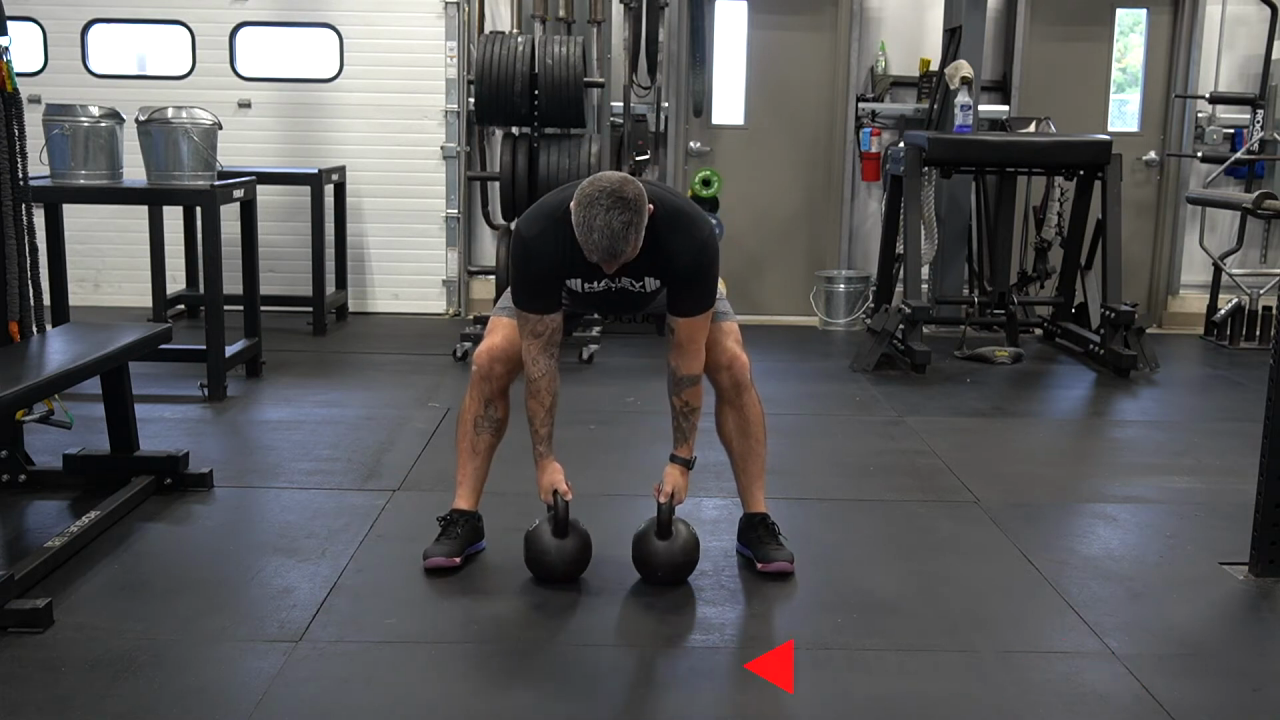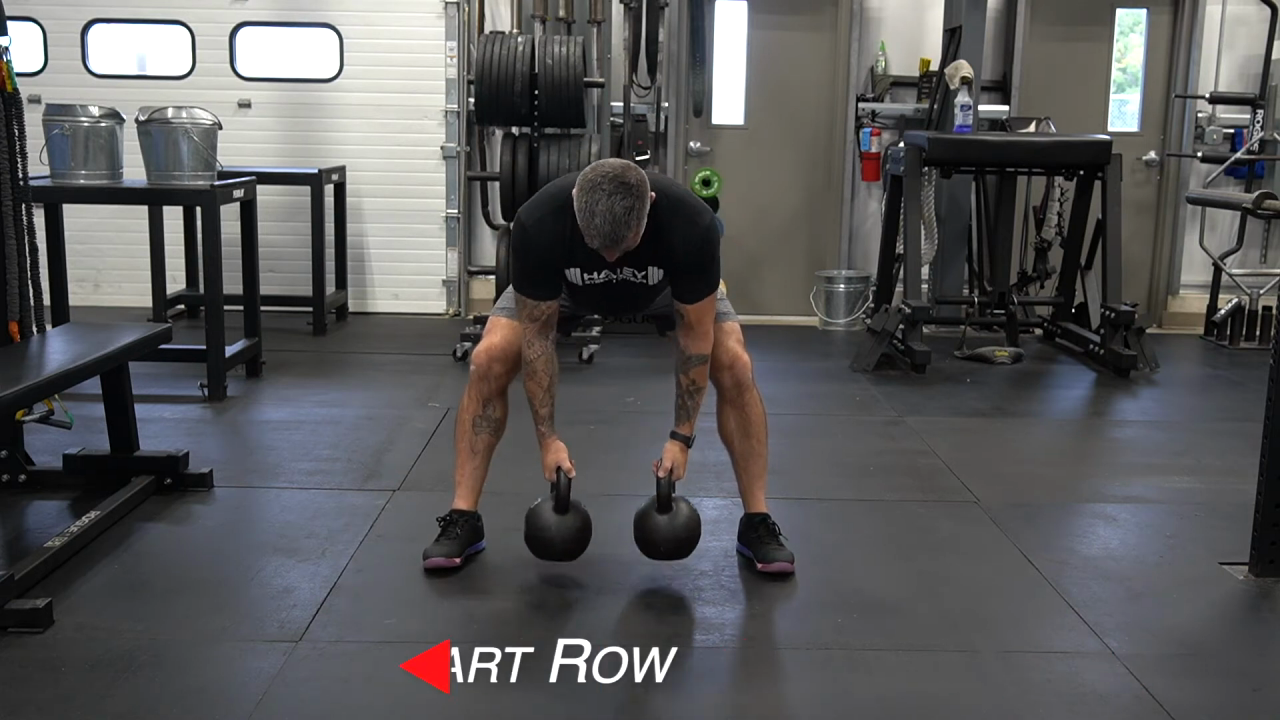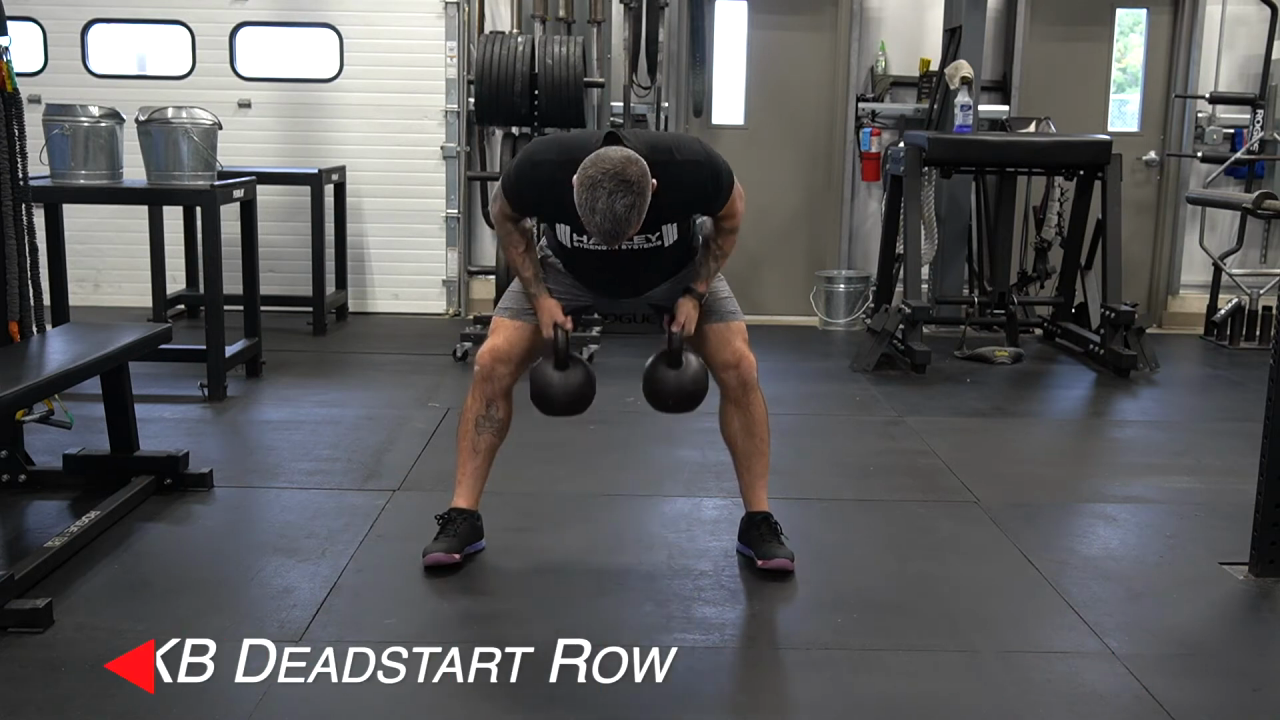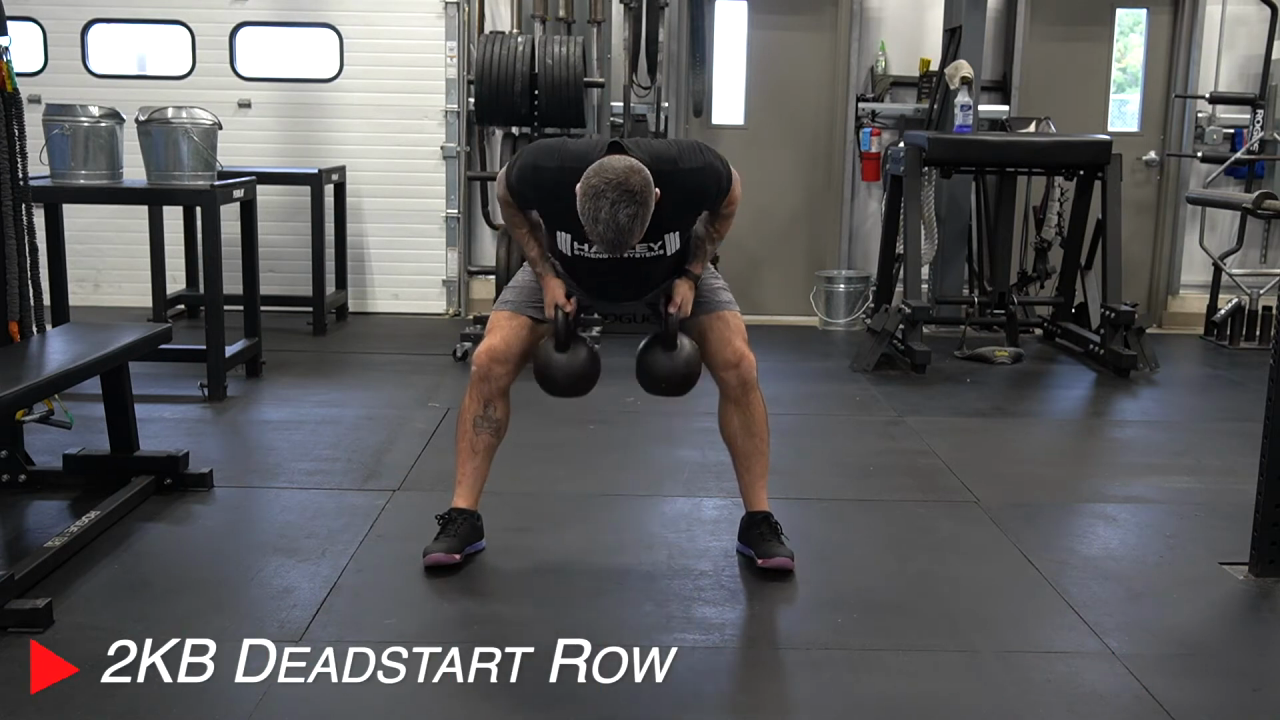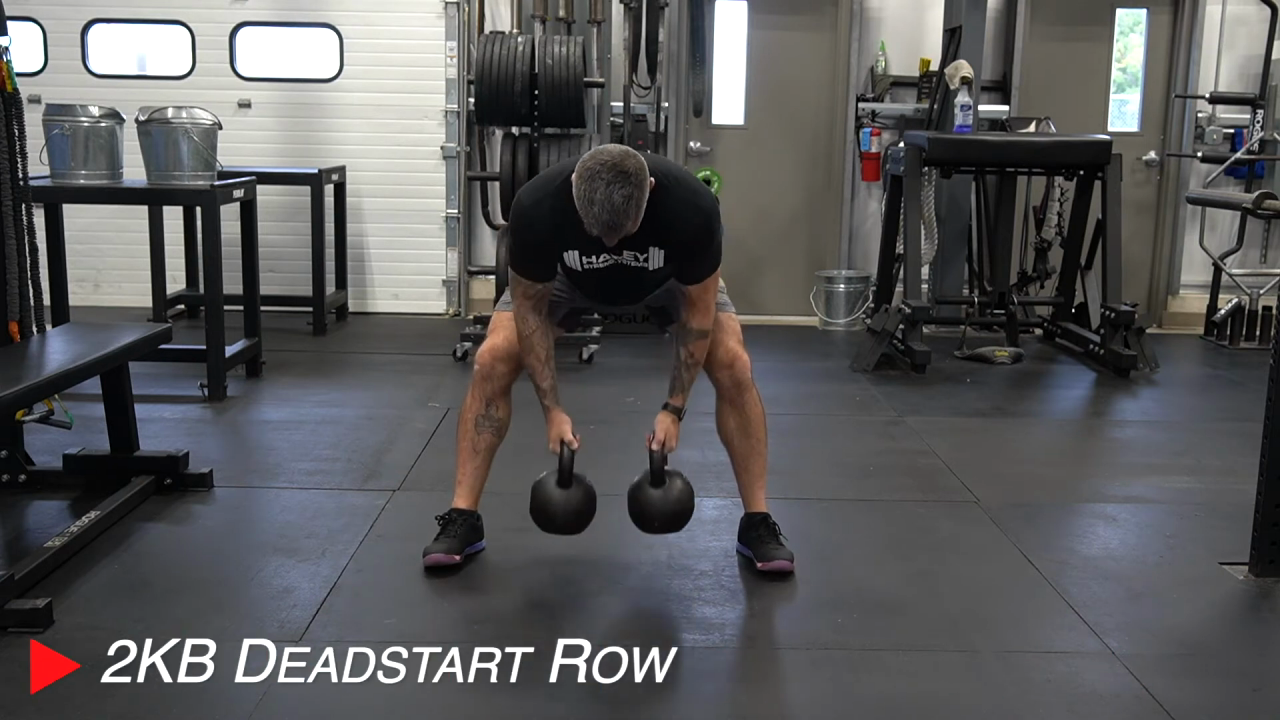
dt=0.3s
person 1, frame 1
left shoulder: (690, 235)
right shoulder: (537, 235)
left elbow: (687, 352)
right elbow: (539, 352)
left wrist: (681, 458)
right wrist: (544, 457)
left hip: (663, 281)
right hip: (566, 282)
left knee: (733, 368)
right knee: (489, 362)
left ankle: (757, 523)
right ankle: (463, 519)
person 1, frame 2
left shoulder: (690, 222)
right shoulder: (539, 222)
left elbow: (696, 335)
right elbow: (535, 335)
left wrist: (682, 438)
right wrist: (548, 437)
left hip: (668, 282)
right hip: (564, 282)
left knee: (734, 368)
right knee: (488, 362)
left ankle: (757, 523)
right ankle: (463, 519)
person 1, frame 3
left shoulder: (693, 167)
right shoulder: (540, 166)
left elbow: (731, 215)
right elbow: (505, 215)
left wrist: (696, 293)
right wrist: (538, 295)
left hip: (672, 268)
right hip: (567, 267)
left knee: (739, 368)
right knee: (493, 363)
left ankle: (758, 522)
right ankle: (462, 517)
person 1, frame 4
left shoulder: (695, 172)
right shoulder: (543, 171)
left elbow: (729, 196)
right elbow: (508, 190)
left wrist: (690, 271)
right wrist: (545, 272)
left hip: (669, 270)
right hip: (566, 267)
left knee: (738, 366)
right knee: (490, 362)
left ankle: (758, 521)
right ankle: (462, 517)
person 1, frame 5
left shoulder: (690, 205)
right shoulder: (537, 205)
left elbow: (700, 312)
right elbow: (528, 306)
left wrist: (673, 408)
right wrist: (553, 410)
left hip: (667, 276)
right hip: (566, 276)
left knee: (733, 366)
right knee: (493, 362)
left ankle: (758, 522)
right ankle: (462, 518)
